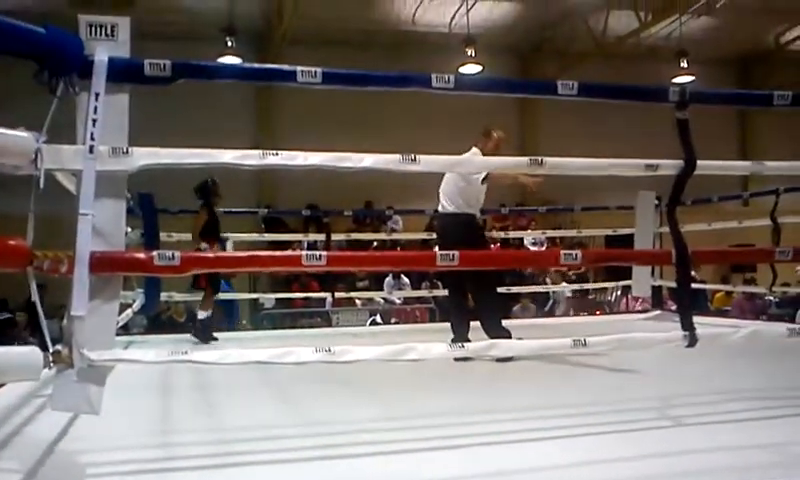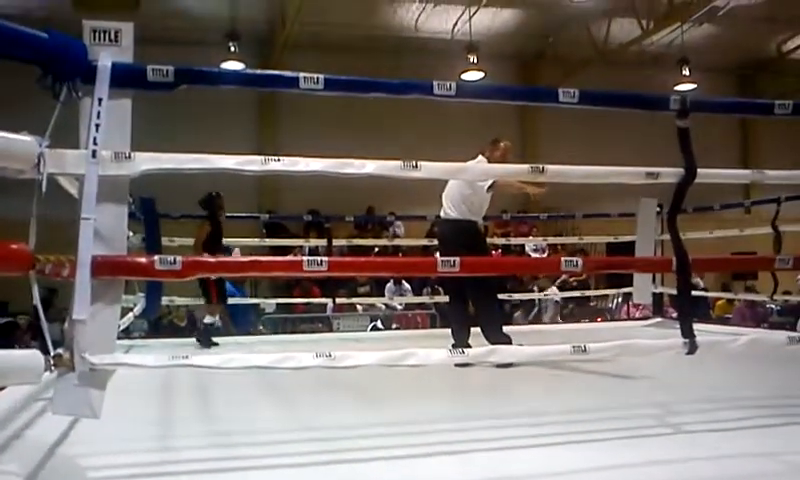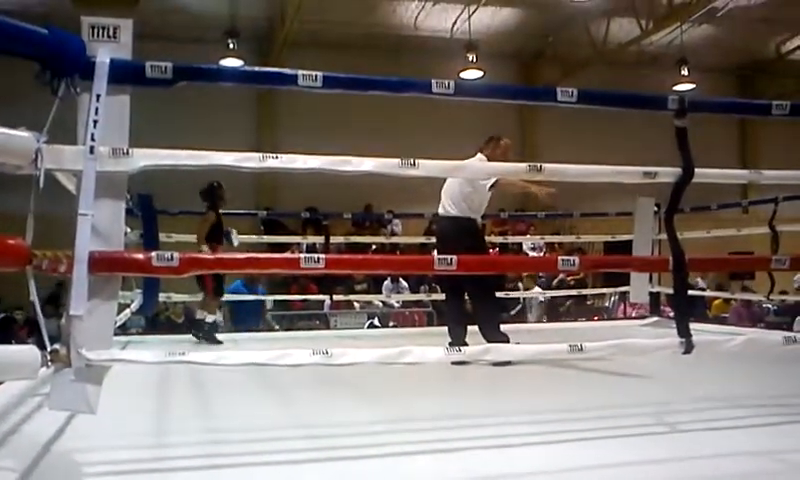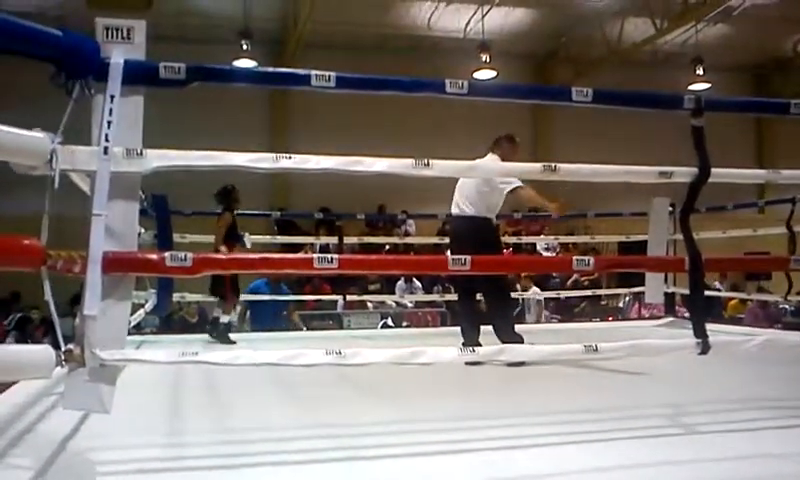
dt=0.2s
person 1, frame 1
left shoulder: (468, 161)
right shoulder: (473, 160)
right elbow: (492, 174)
left wrist: (480, 229)
right wrist: (520, 177)
left hip: (446, 223)
right hip: (461, 224)
left knee: (455, 285)
right knee: (483, 282)
left ankle: (460, 339)
right ankle: (498, 336)
person 1, frame 2
right shoulder: (479, 168)
right elbow: (498, 183)
right wrist: (526, 187)
left hip: (448, 229)
right hip: (463, 230)
left knee: (456, 291)
right knee: (483, 288)
left ankle: (460, 345)
right ankle: (498, 342)
person 1, frame 3
left shoulder: (470, 166)
right shoulder: (479, 165)
right elbow: (501, 181)
right wrist: (530, 187)
left hip: (446, 226)
right hip: (462, 227)
left knee: (453, 288)
right knee: (481, 286)
left ankle: (457, 341)
right ankle: (495, 340)
person 1, frame 4
left shoulder: (478, 165)
right shoulder: (496, 167)
right elbow: (519, 191)
right wrist: (546, 204)
left hip: (459, 225)
right hip: (478, 226)
left knee: (465, 288)
right knee: (495, 287)
left ankle: (470, 342)
right ankle: (510, 341)
person 2, frame 1
left shoulder: (212, 211)
right shoulder: (205, 211)
right elbow: (195, 235)
left wrist: (221, 241)
right wrist: (205, 249)
left knee: (211, 292)
right knee: (209, 292)
left ankle: (204, 327)
right ankle: (199, 327)
person 2, frame 2
left shoulder: (217, 222)
right shoulder: (208, 223)
right elbow: (197, 246)
left wrist: (227, 251)
left knee: (219, 302)
right knee: (217, 302)
left ankle: (205, 334)
right ankle: (203, 331)
person 2, frame 3
left shoulder: (215, 213)
right shoulder: (211, 213)
right elbow: (201, 237)
left wrist: (225, 235)
right wrist: (207, 253)
left knee: (211, 295)
right knee: (214, 295)
left ankle: (198, 327)
right ankle: (207, 331)
person 2, frame 4
left shoulder: (230, 215)
right shoulder: (227, 215)
right elbow: (218, 238)
left wrist: (240, 238)
right wrist: (226, 255)
left knee: (225, 297)
right knee: (230, 296)
left ankle: (215, 326)
right ankle: (221, 330)
